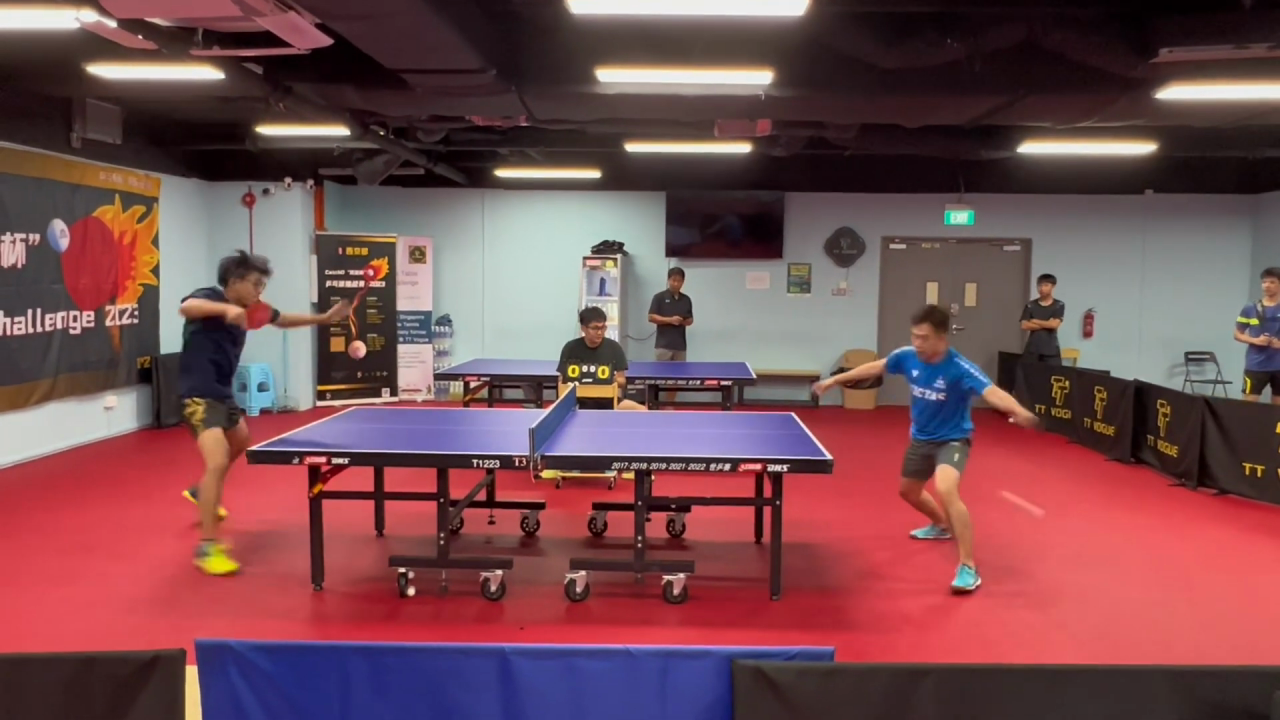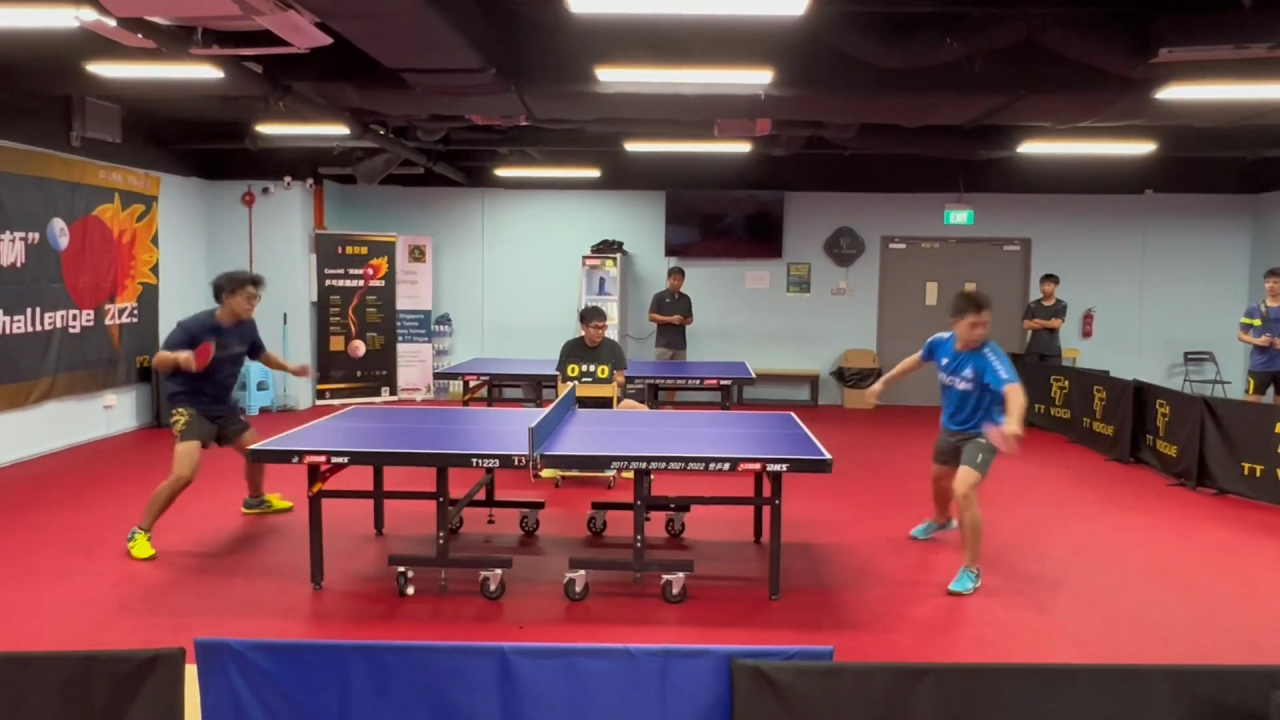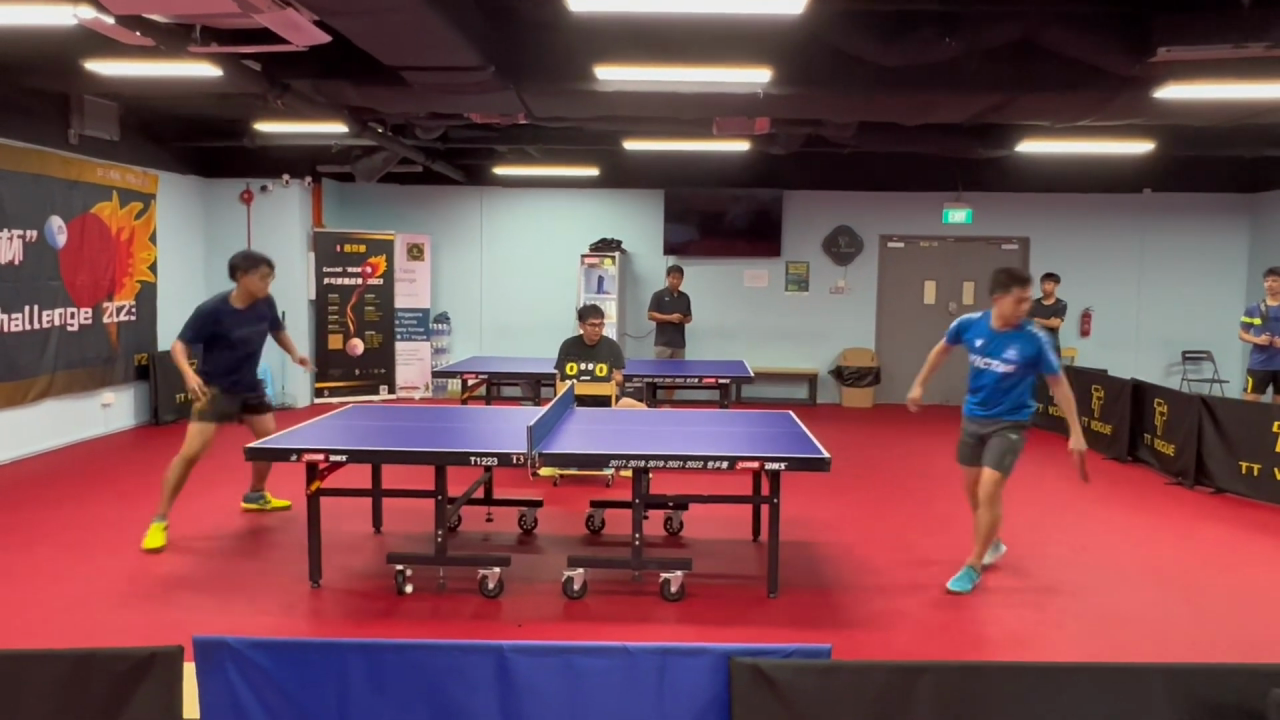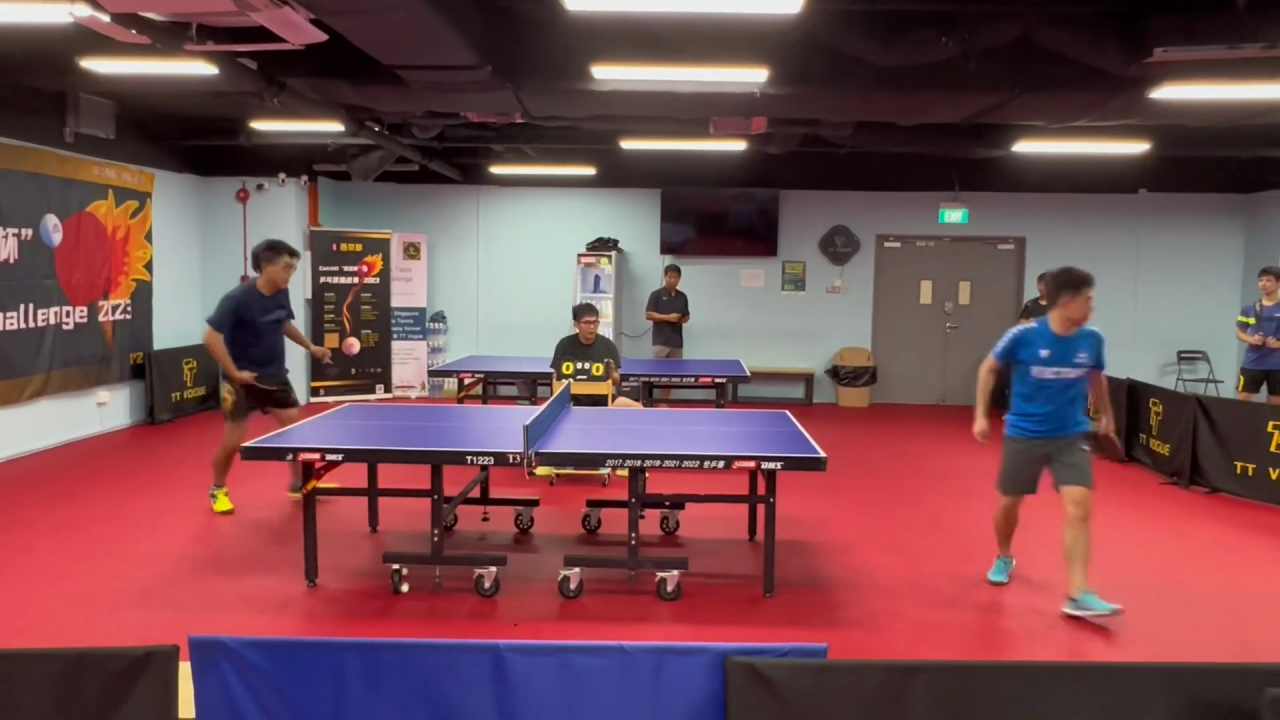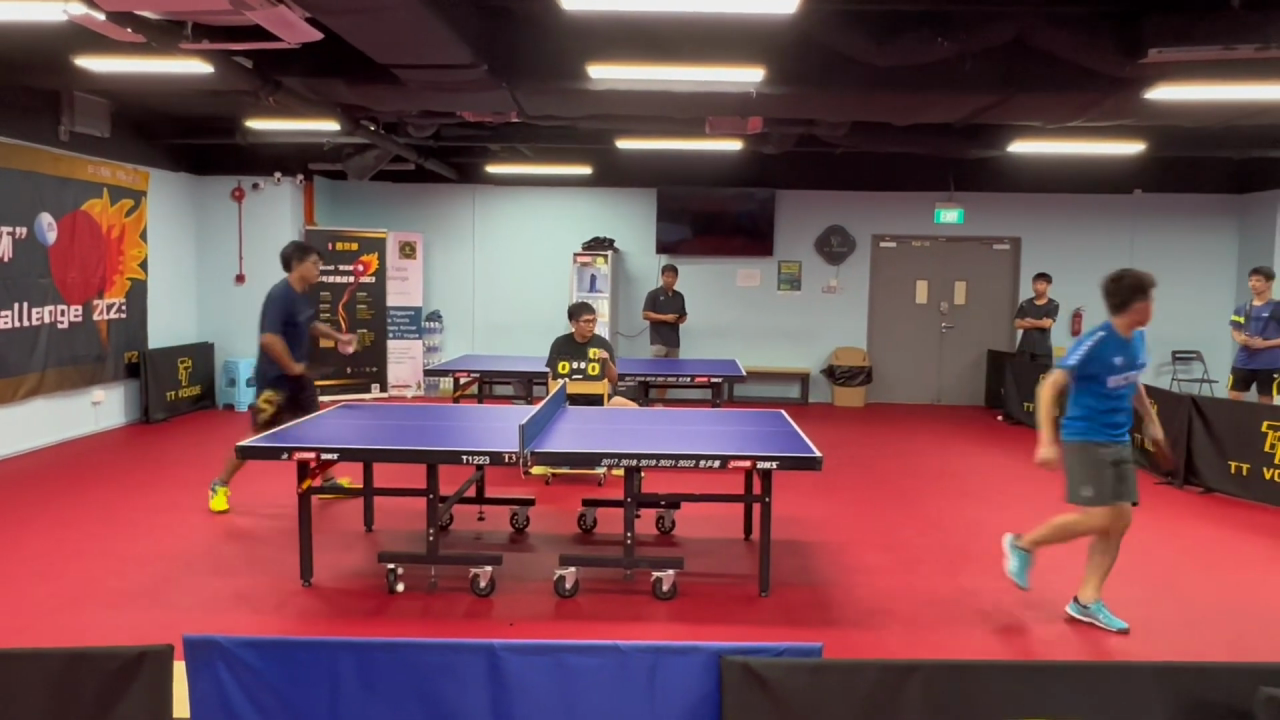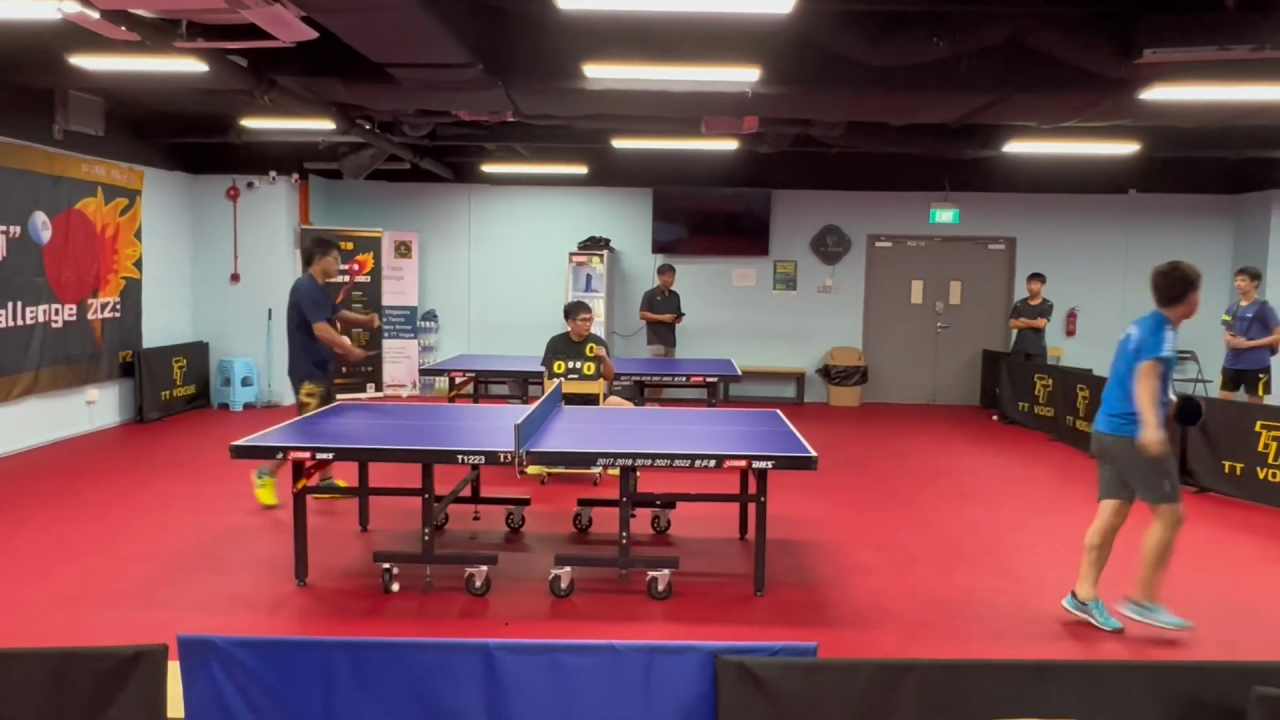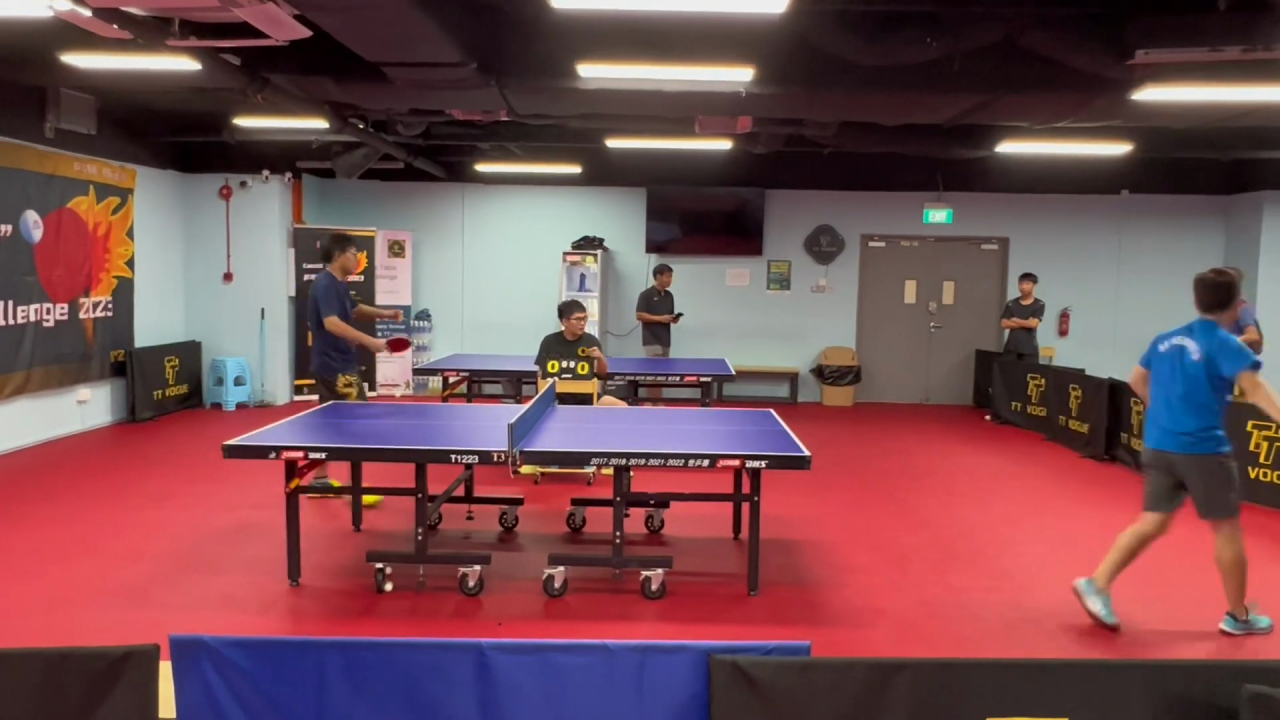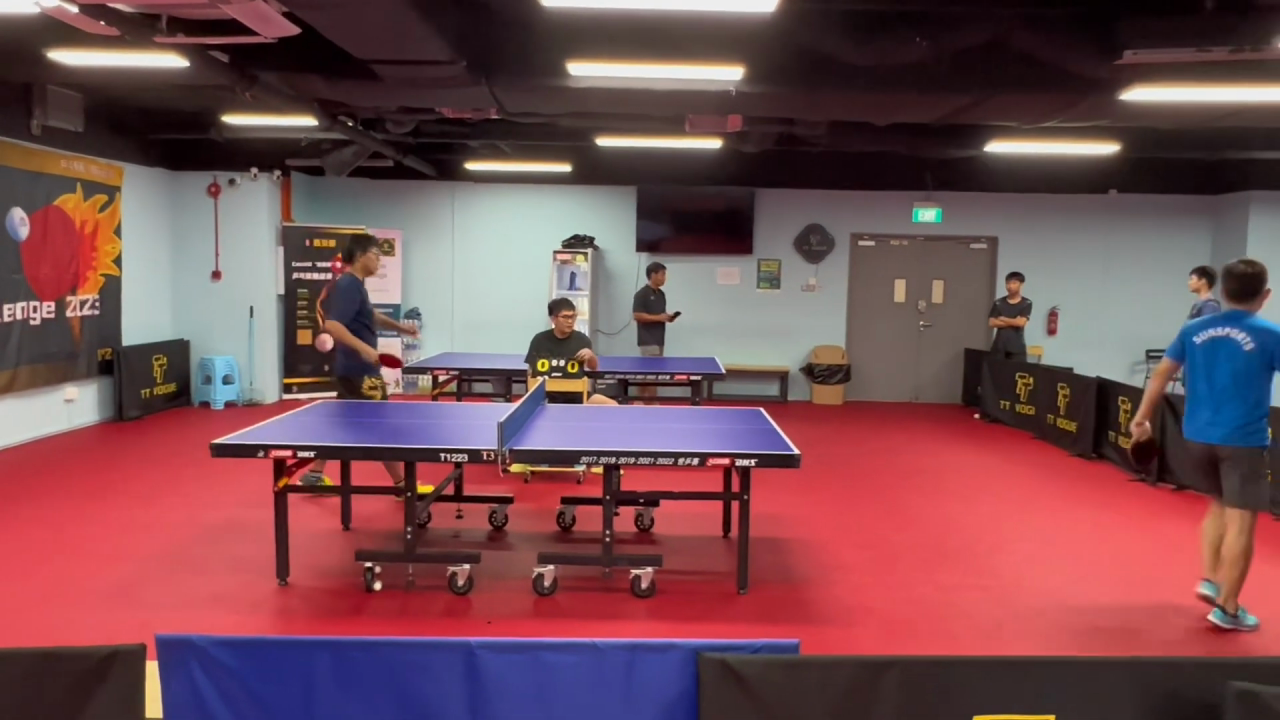
dt=0.2s
person 1, frame 1
left shoulder: (961, 368)
right shoulder: (907, 357)
left elbow: (993, 393)
right elbow: (876, 367)
left wrist: (1017, 410)
right wrist: (835, 379)
left hip: (953, 440)
right hip: (921, 439)
left knee: (947, 490)
right knee: (908, 491)
left ankle: (968, 567)
right ankle: (942, 524)
person 1, frame 2
left shoulder: (992, 358)
right shoulder: (940, 342)
left elbow: (1014, 393)
right elbow: (916, 361)
left wrist: (1012, 424)
right wrist: (882, 383)
left hip: (982, 434)
right hip: (951, 428)
left knee: (963, 491)
right knee: (939, 478)
left ankle: (971, 568)
right ankle: (941, 521)
person 1, frame 3
left shoulder: (1034, 339)
right shoulder: (969, 324)
left elbow: (1059, 384)
right elbow: (942, 349)
left wrist: (1075, 431)
right wrist: (919, 385)
left hip: (1010, 424)
right hip: (974, 417)
left knee: (987, 492)
right knee: (972, 485)
left ankle: (972, 566)
right ankle: (991, 541)
person 1, frame 4
left shoulder: (1092, 340)
right shoulder: (1024, 335)
right elbow: (989, 369)
left wrist: (1104, 414)
right wrist: (980, 414)
left hip: (1071, 438)
right hip: (1024, 436)
left knee: (1079, 509)
right knee: (1009, 505)
left ankle: (1078, 595)
right ankle: (1004, 556)
person 1, frame 5
left shoulder: (1137, 339)
right shoulder: (1094, 344)
right elbow: (1050, 387)
left wrist: (1151, 419)
right wrist: (1046, 440)
left hip: (1118, 442)
right hip: (1083, 440)
left knee: (1120, 519)
right knee: (1096, 519)
left ankle: (1087, 601)
right ankle: (1022, 543)
person 1, frame 6
left shoulder: (1143, 327)
right shoulder: (1160, 332)
right elbow: (1146, 376)
left wrist: (1164, 398)
right wrist: (1152, 425)
left hip: (1111, 431)
right hip: (1129, 435)
left knee: (1112, 513)
right knee: (1170, 515)
left ankle: (1086, 596)
right ankle: (1142, 599)
person 1, frame 7
left shoulder: (1165, 339)
right shoulder: (1227, 345)
left elbow: (1139, 381)
right elbow: (1253, 386)
left hip: (1158, 445)
right hip: (1201, 448)
left knee: (1152, 522)
right knee: (1227, 529)
left ankle: (1097, 583)
right ankle: (1238, 615)
person 1, frame 8
left shoulder: (1193, 330)
left elbow: (1162, 375)
left wrist: (1142, 418)
left hip: (1197, 436)
right hip: (1242, 438)
left knee: (1219, 506)
right knee: (1241, 520)
left ankle: (1210, 579)
right ankle: (1227, 609)
person 2, frame 1
left shoulder: (244, 308)
right shoulder: (209, 299)
left elbow: (283, 320)
right elbow: (186, 307)
left wrist: (324, 319)
right wrist: (224, 309)
left hip: (220, 392)
right hip: (199, 395)
left knee: (240, 442)
right knee: (218, 463)
left ankle: (200, 493)
right ankle: (207, 547)
person 2, frame 2
left shoulder: (246, 327)
right shoulder: (193, 327)
left elbow: (260, 355)
right elbow: (159, 361)
left wrist: (289, 368)
right wrist: (179, 357)
left hip: (223, 404)
right hip: (190, 407)
right knee: (183, 475)
left ankle: (256, 500)
right ankle: (140, 532)
person 2, frame 3
left shoulder: (265, 304)
right shoulder: (211, 310)
left elbow: (278, 330)
right elbow: (179, 345)
left wrist: (295, 355)
right wrist: (189, 374)
left hip: (248, 386)
right hip: (215, 388)
left knee: (271, 438)
right knee: (191, 451)
left ankle: (256, 496)
right ankle: (159, 520)
person 2, frame 4
left shoulder: (281, 294)
right shoulder: (239, 298)
right elbow: (212, 336)
left wrist: (310, 347)
right wrist: (233, 372)
left hip: (274, 375)
right hip: (244, 378)
left knee: (295, 427)
right knee: (233, 441)
left ankle: (300, 483)
right ankle: (218, 489)
person 2, frame 5
left shoulder: (302, 295)
right shoulder: (279, 296)
left elbow: (311, 325)
right elbow: (270, 338)
left wrist: (337, 337)
right wrist: (291, 366)
left hip: (298, 377)
right hip: (275, 380)
right knee: (257, 438)
left ankle: (328, 481)
right ankle: (220, 486)
person 2, frame 6
left shoulder: (319, 288)
right shoulder: (307, 288)
left elbow: (336, 315)
right elbow: (322, 330)
left wrist: (365, 320)
right wrist: (351, 351)
left hip: (321, 368)
right hip: (309, 371)
left ankle: (326, 480)
right ankle: (266, 475)
person 2, frame 7
left shoulder: (337, 284)
right shoulder: (326, 284)
left elbow: (355, 309)
right elbow: (332, 323)
left wrist: (386, 314)
right wrist: (369, 341)
left hip: (337, 364)
right hip: (336, 367)
left ankle: (320, 478)
person 2, frame 8
left shoulder: (354, 285)
right shoulder: (349, 286)
left elbow: (369, 316)
right elbow: (331, 324)
left wrist: (399, 327)
right wrist: (362, 347)
left hip: (350, 368)
right hip: (361, 369)
left ankle: (314, 474)
right ankle: (401, 483)
